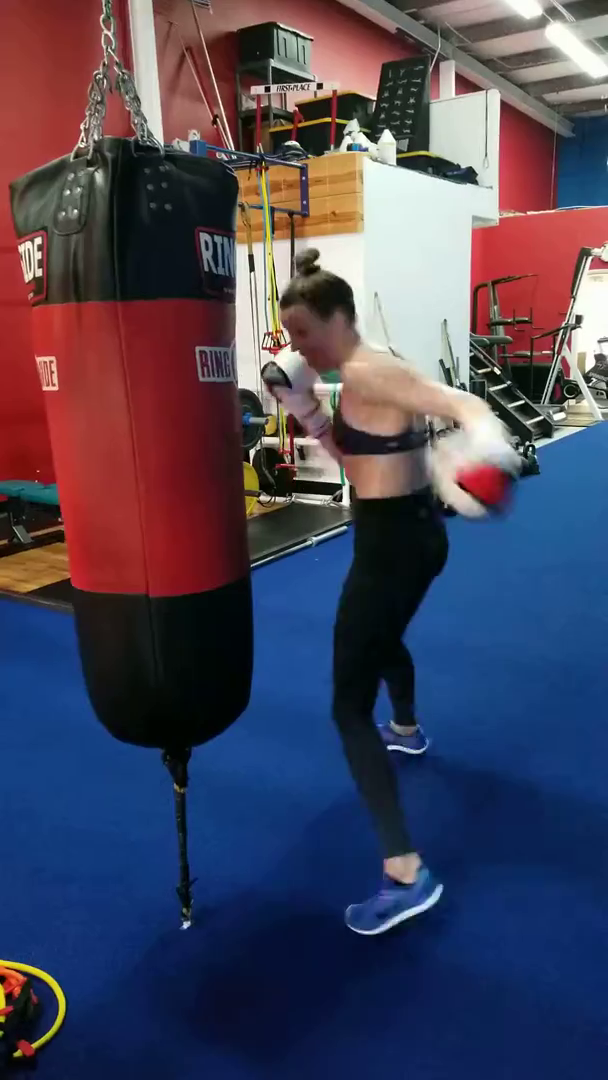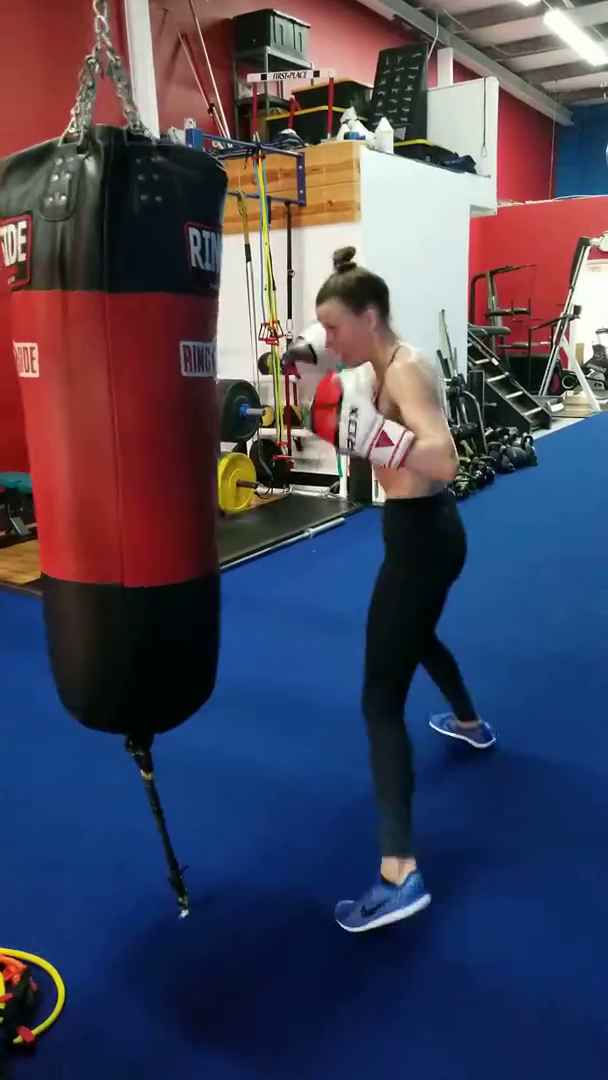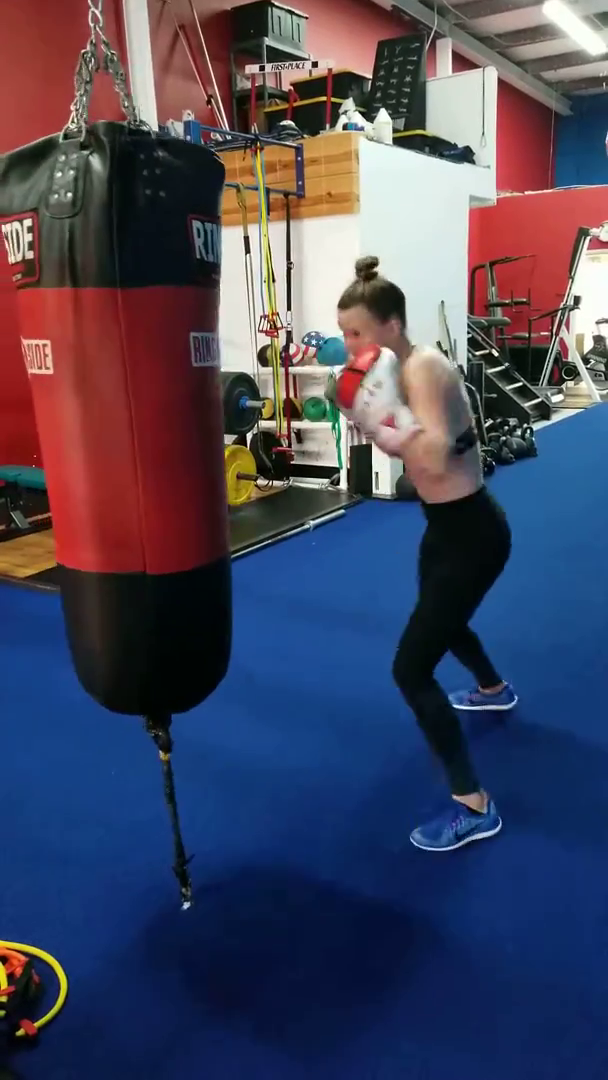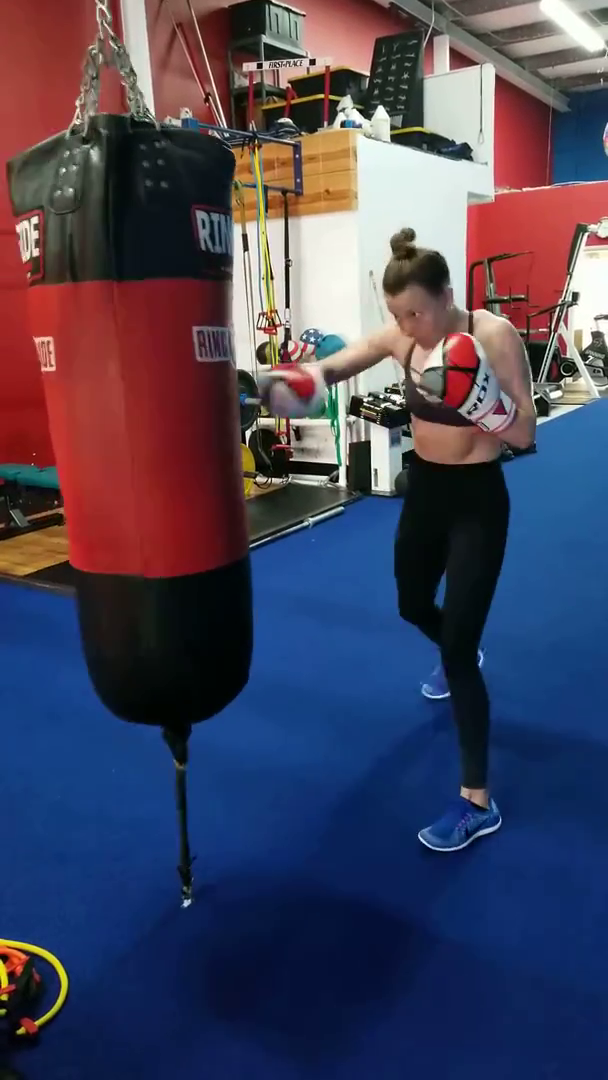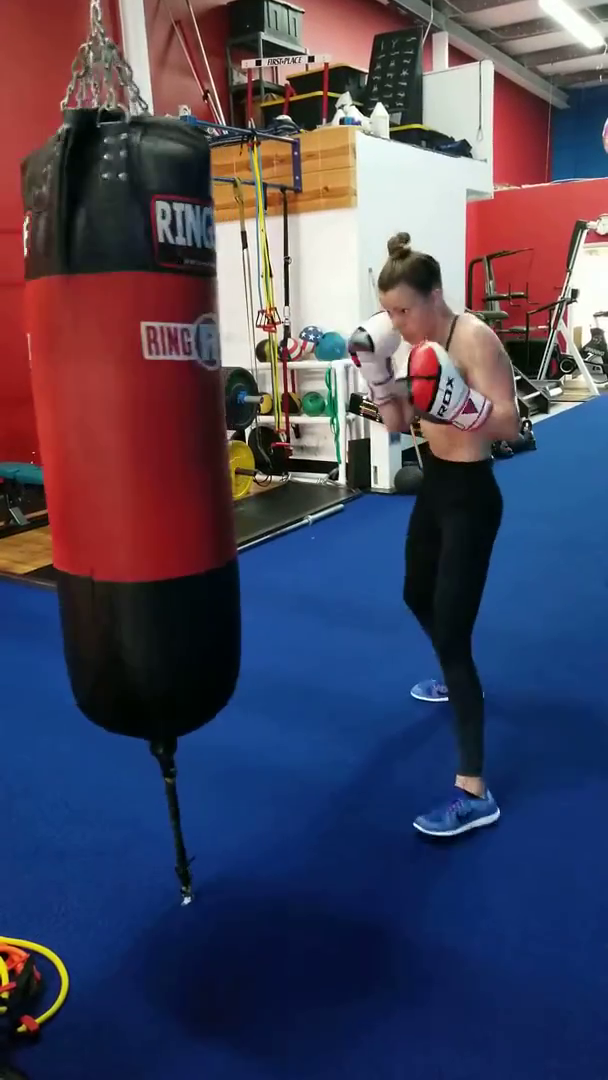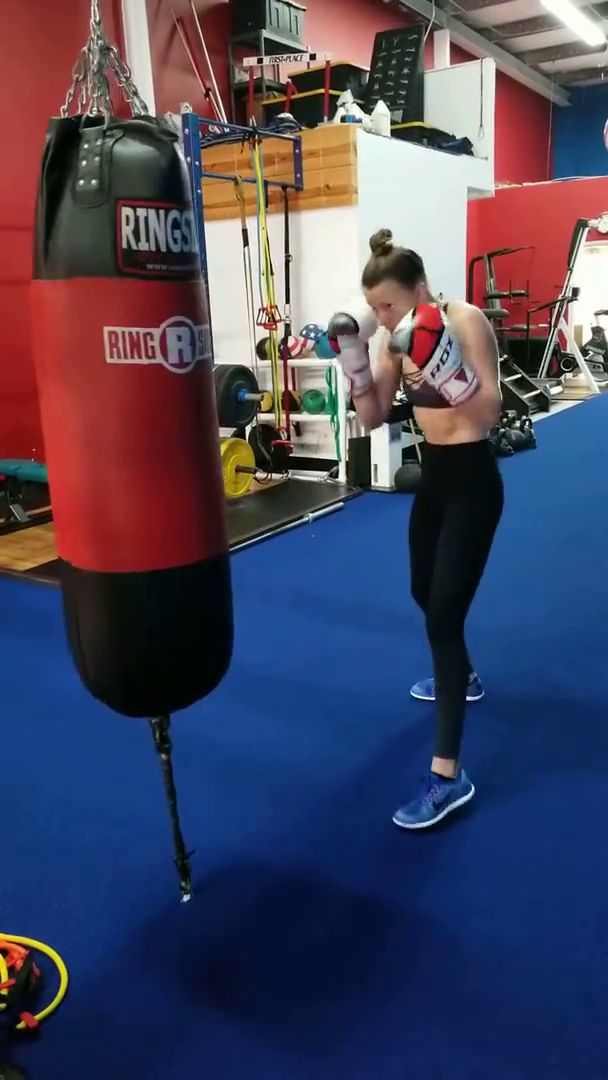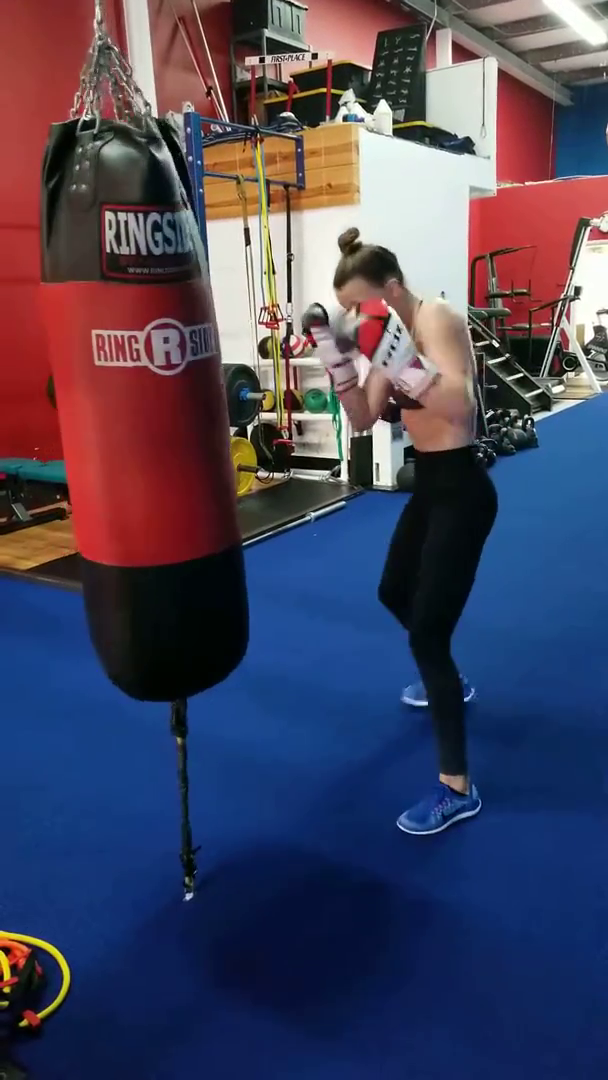
dt=0.3s
person 1, frame 1
left shoulder: (364, 370)
right shoulder: (354, 376)
left elbow: (460, 402)
right elbow: (350, 453)
left wrist: (487, 450)
right wrist: (301, 402)
left hip: (393, 542)
right hip: (413, 533)
left knee: (349, 706)
right knee: (379, 642)
left ankle: (406, 872)
right ankle: (407, 727)
person 1, frame 2
left shoulder: (404, 370)
right shoulder: (390, 366)
left elbow: (441, 464)
left wrist: (362, 426)
right wrist: (326, 398)
left hip: (417, 543)
right hip: (435, 532)
left knee: (380, 702)
right knee: (416, 636)
left ankle: (400, 875)
right ankle: (469, 724)
person 1, frame 3
left shoulder: (423, 369)
right shoulder: (412, 364)
left elbow: (433, 465)
right elbow: (417, 445)
left hip: (470, 534)
right hip: (453, 525)
left knee: (410, 669)
right knee: (438, 617)
left ankle: (473, 805)
right ankle: (493, 689)
person 1, frame 4
left shoulder: (495, 333)
right shoulder: (398, 336)
left elbow: (522, 433)
right elbow: (336, 367)
left wrist: (481, 386)
right wrist: (307, 379)
left hip: (477, 500)
right hip: (422, 491)
left knee: (458, 647)
right knee: (414, 607)
left ankle: (477, 802)
right ankle: (460, 660)
person 1, frame 5
left shoulder: (473, 337)
right shoulder: (419, 341)
left elbow: (510, 426)
right elbow: (399, 423)
left wrist: (451, 396)
right wrist: (375, 369)
left hip: (469, 495)
right hip: (434, 485)
left knee: (451, 632)
right knee: (418, 596)
left ankle: (473, 791)
right ankle: (456, 680)
person 1, frame 6
left shoulder: (466, 321)
right shoulder: (396, 341)
left elbow: (490, 408)
right elbow: (371, 416)
left wrist: (444, 358)
right wrist: (355, 356)
left hip: (471, 480)
right hip: (433, 476)
left knee: (442, 617)
right knee: (425, 591)
left ankle: (448, 774)
right ankle: (462, 678)
person 1, frame 7
left shoulder: (436, 318)
right shoulder: (390, 334)
left elbow: (458, 406)
right elbow: (362, 419)
left wrist: (396, 357)
right wrist: (336, 354)
left hip: (461, 490)
right hip: (429, 485)
left knee: (427, 635)
right knee: (395, 593)
left ankle: (456, 787)
right ankle: (449, 684)
